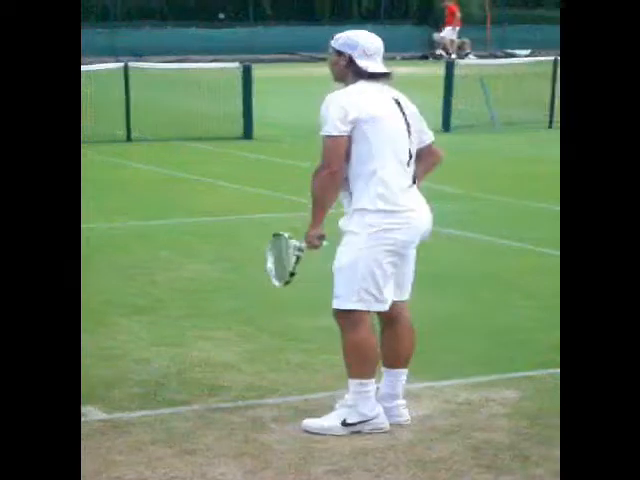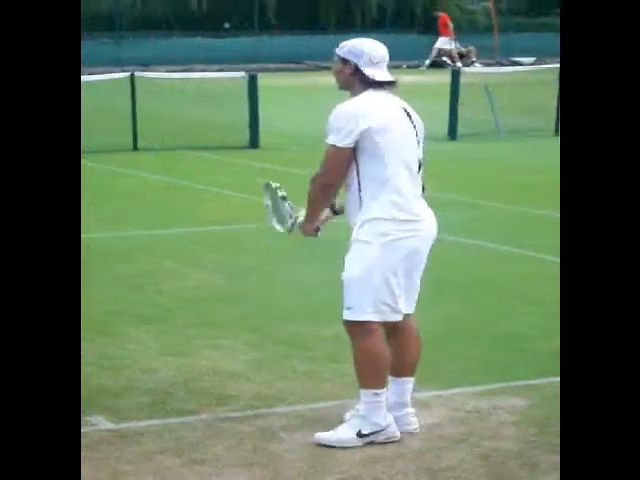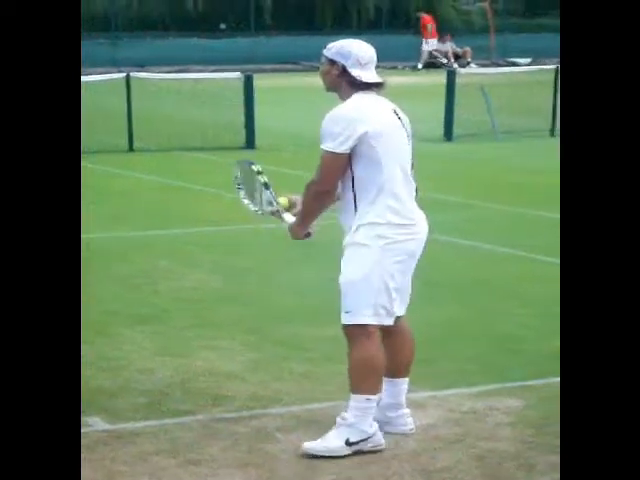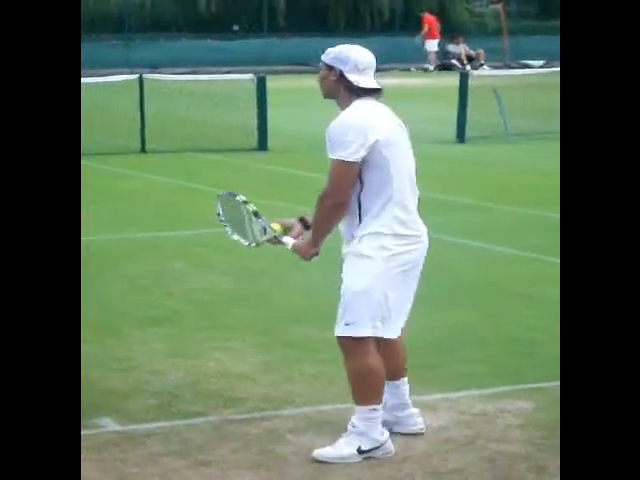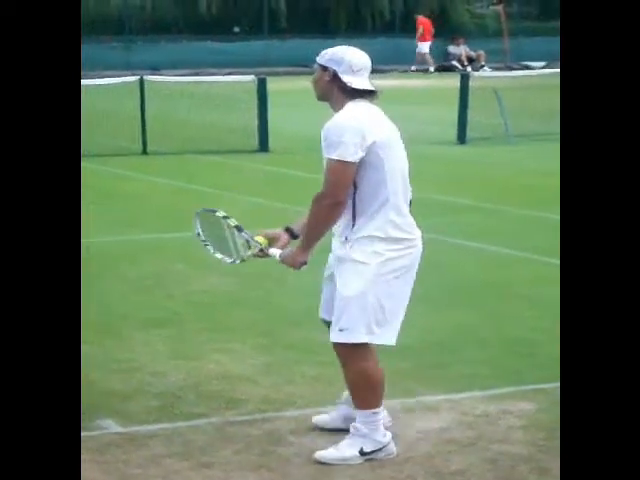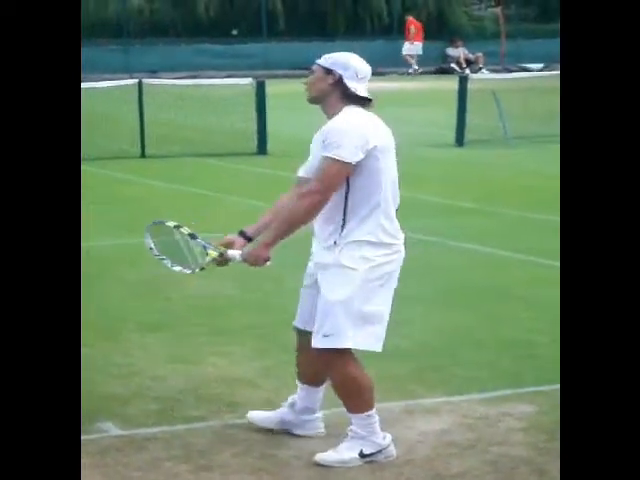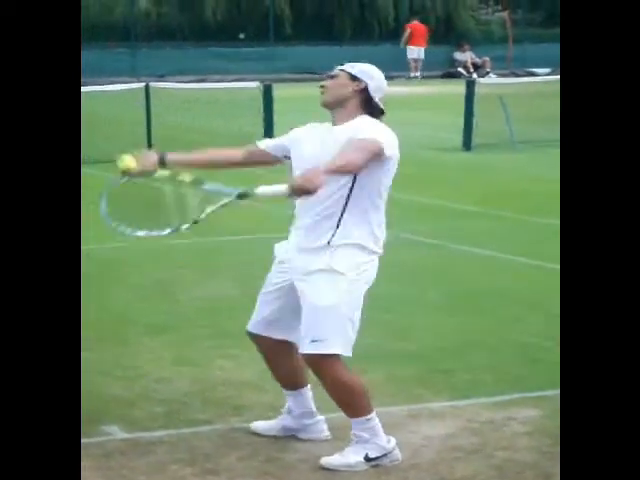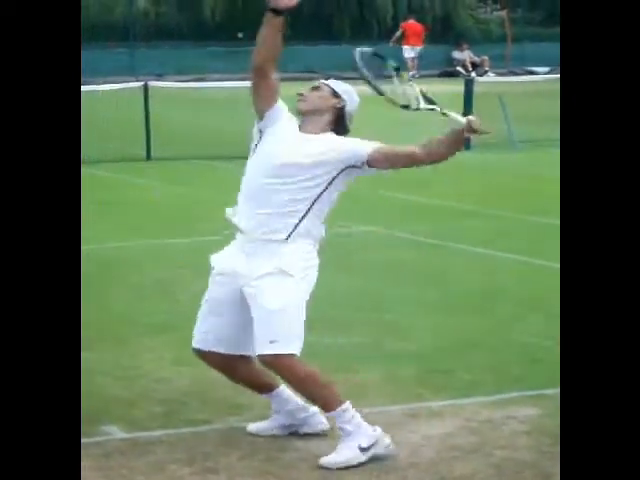
dt=0.3s
person 1, frame 1
left shoulder: (342, 100)
right shoulder: (399, 102)
left elbow: (330, 170)
right elbow: (432, 157)
left wrist: (316, 223)
left hip: (375, 222)
right hip: (409, 215)
left knee: (352, 311)
right knee: (394, 309)
left ankle: (363, 410)
right ankle: (390, 400)
person 1, frame 2
left shoulder: (351, 111)
right shoulder: (403, 111)
left elbow: (328, 179)
left wrist: (311, 217)
right wrist: (337, 207)
left hip: (384, 231)
right hip: (413, 224)
left knee: (364, 322)
right knee: (399, 318)
left ankle: (375, 419)
right ankle: (399, 409)
person 1, frame 3
left shoulder: (344, 115)
right shoulder: (385, 109)
left elbow: (324, 184)
left wrist: (302, 221)
right wrist: (309, 206)
left hip: (378, 234)
right hip: (401, 227)
left knee: (361, 327)
right knee: (391, 321)
left ankle: (360, 428)
right ankle: (392, 409)
person 1, frame 4
left shoulder: (350, 123)
right shoulder: (378, 115)
left elbow: (336, 197)
left wrist: (312, 241)
right wrist: (305, 223)
left hip: (381, 244)
right hip: (396, 237)
left knee: (357, 337)
right knee: (383, 330)
left ankle: (369, 435)
right ankle: (399, 411)
person 1, frame 5
left shoulder: (346, 124)
right shoulder: (363, 118)
left elbow: (332, 199)
right elbow: (336, 199)
left wrist: (302, 248)
right wrist: (291, 233)
left hip: (376, 249)
right hip: (363, 244)
left knee: (353, 341)
right knee: (340, 328)
left ankle: (372, 436)
right ankle: (356, 409)
person 1, frame 6
left shoulder: (350, 127)
right shoulder: (337, 130)
left elbow: (316, 195)
right elbow: (296, 194)
left wrist: (267, 244)
right wrist: (246, 235)
left hip: (361, 255)
right hip: (337, 251)
left knee: (335, 347)
right knee: (309, 334)
left ankle: (370, 439)
right ankle: (302, 414)
person 1, frame 7
left shoulder: (372, 133)
right shoulder: (308, 135)
left elbow: (361, 154)
right elbow: (238, 154)
left wrist: (321, 173)
right wrist: (165, 160)
left hip: (340, 262)
right hip: (300, 256)
left knee: (325, 357)
right knee: (268, 335)
left ankle: (375, 443)
right ankle: (303, 418)
person 1, frame 8
left shoulder: (344, 150)
right shoulder: (276, 125)
left elbow: (420, 154)
right elbow: (264, 70)
left wrist: (457, 135)
left hip: (284, 265)
right hip: (238, 257)
left knee: (277, 357)
right knee: (213, 349)
left ankle: (362, 434)
right ankle: (294, 412)
